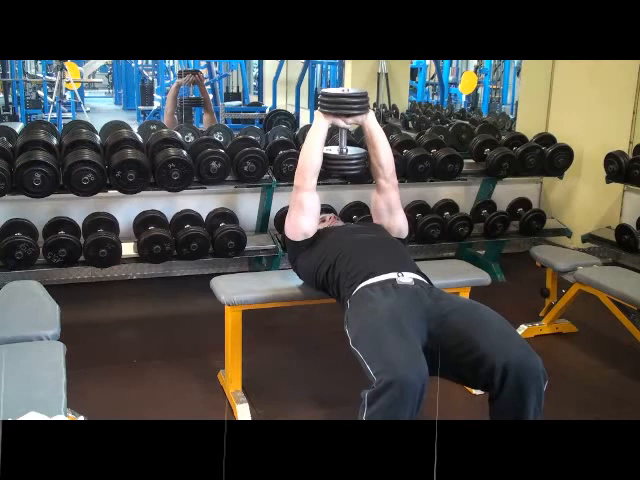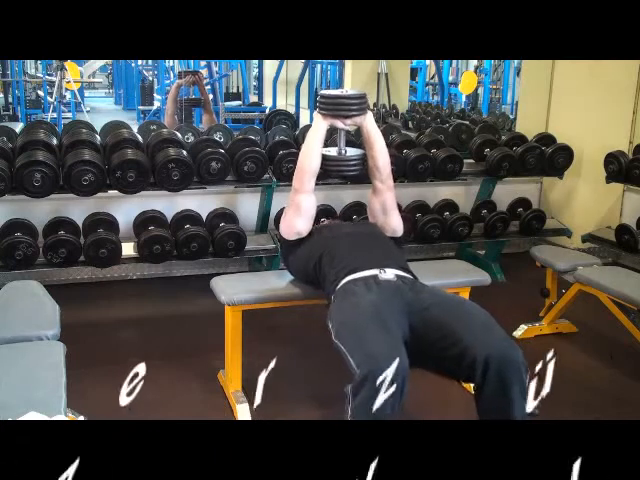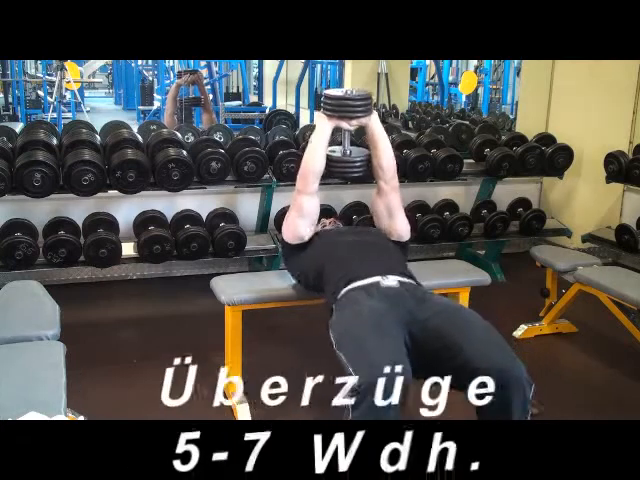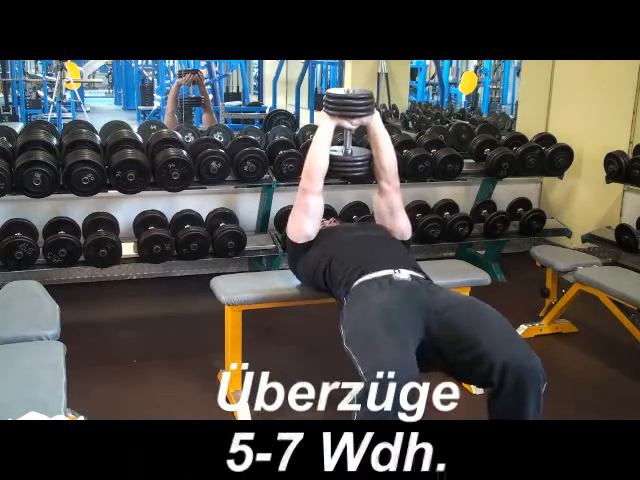
dt=0.7s
person 1, frame 1
left shoulder: (382, 232)
right shoulder: (307, 245)
left elbow: (386, 182)
right elbow: (305, 187)
left wrist: (368, 121)
right wrist: (322, 123)
left hip: (428, 294)
right hip: (373, 296)
left knee: (522, 367)
right knee: (402, 378)
person 1, frame 2
left shoulder: (379, 233)
right shoulder: (301, 244)
left elbow: (383, 184)
right elbow: (303, 189)
left wrist: (367, 122)
right wrist: (320, 124)
left hip: (414, 290)
right hip: (358, 291)
left knee: (503, 360)
right knee: (381, 371)
person 1, frame 3
left shoulder: (383, 238)
right shoulder: (304, 246)
left elbow: (387, 185)
right elbow: (306, 191)
left wrist: (372, 122)
right wrist: (325, 126)
left hip: (418, 297)
right hip: (360, 299)
left knee: (506, 374)
right knee: (381, 383)
person 1, frame 4
left shoulder: (386, 234)
right shoulder: (307, 246)
left elbow: (389, 185)
right elbow: (310, 189)
left wrist: (373, 122)
right wrist: (327, 125)
left hip: (427, 291)
right hip: (371, 293)
left knee: (521, 368)
right knee: (391, 377)
